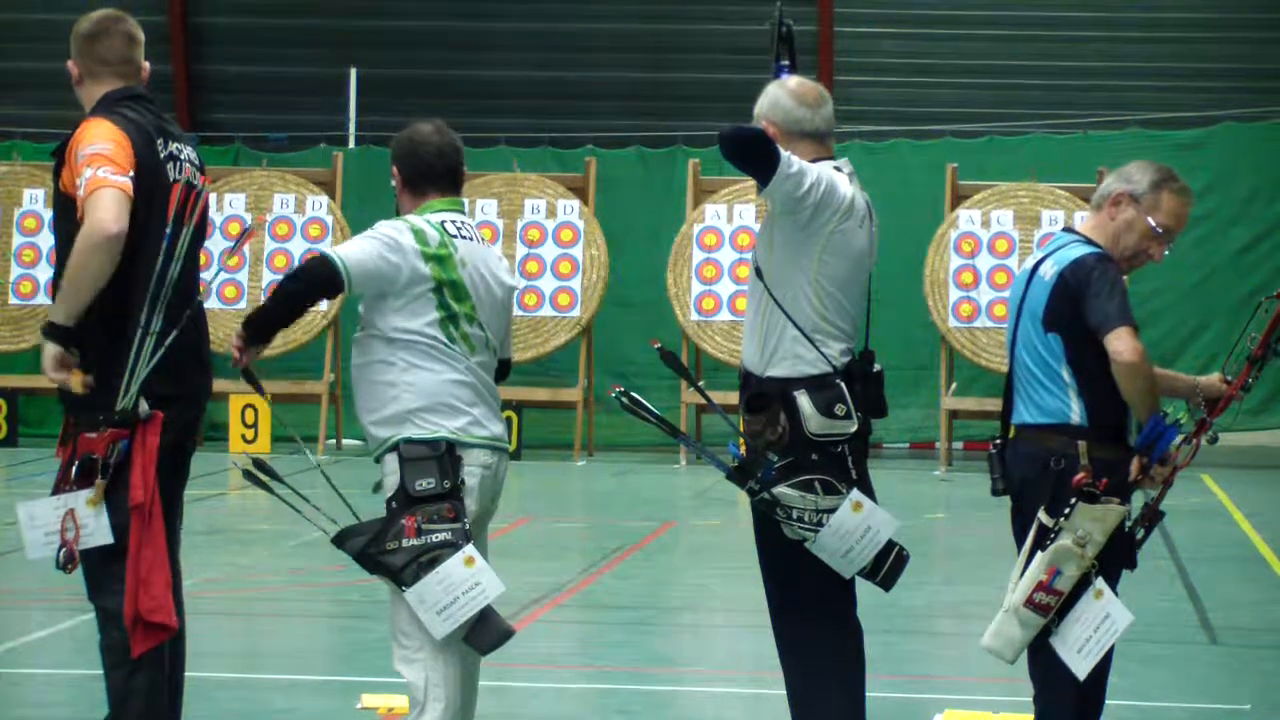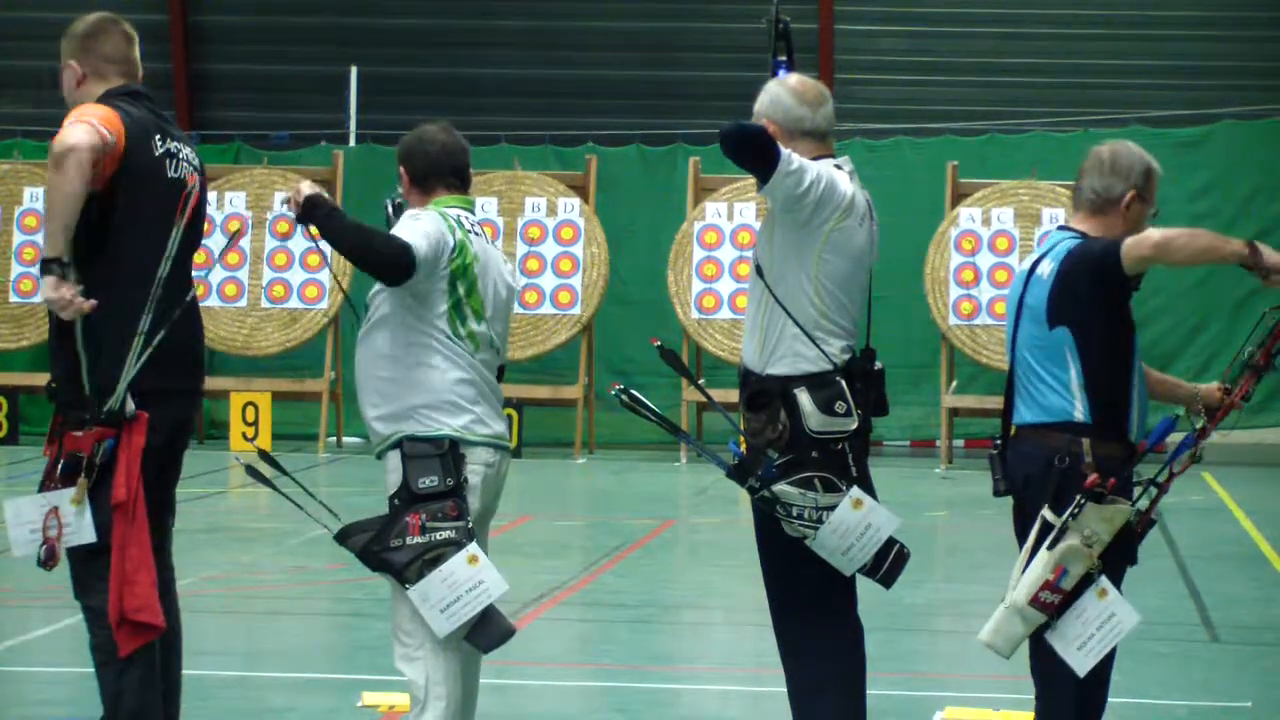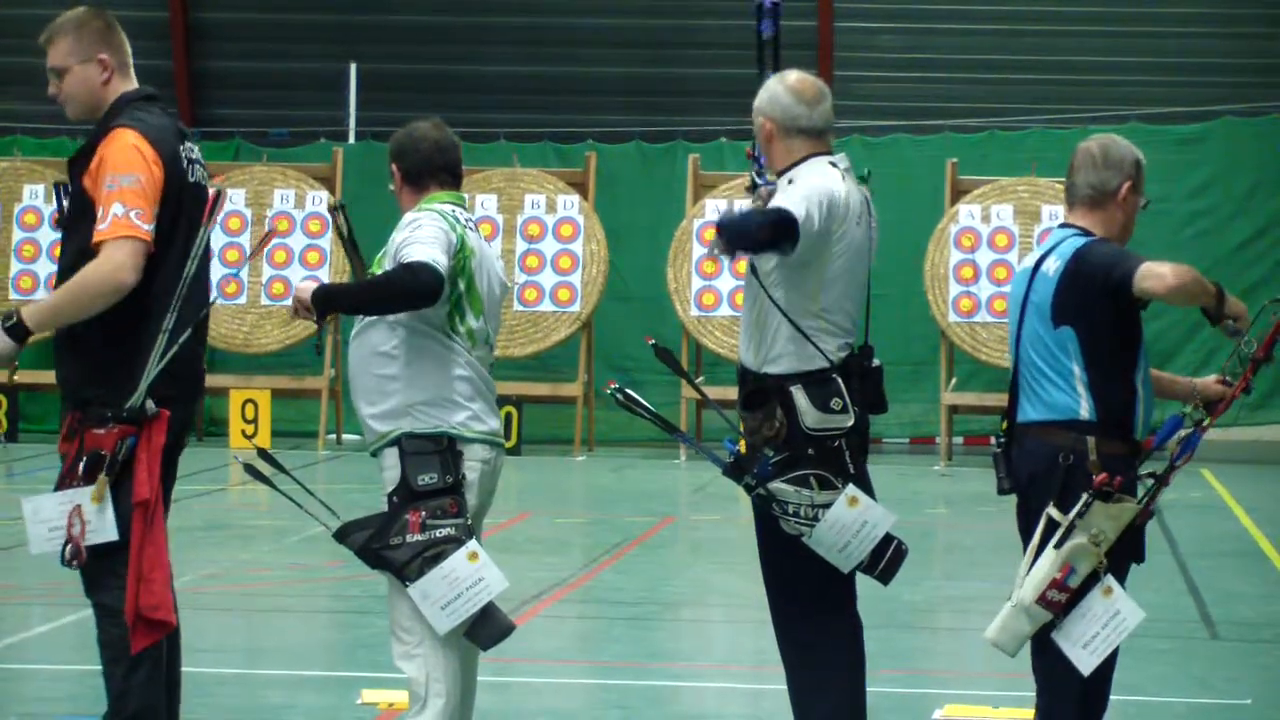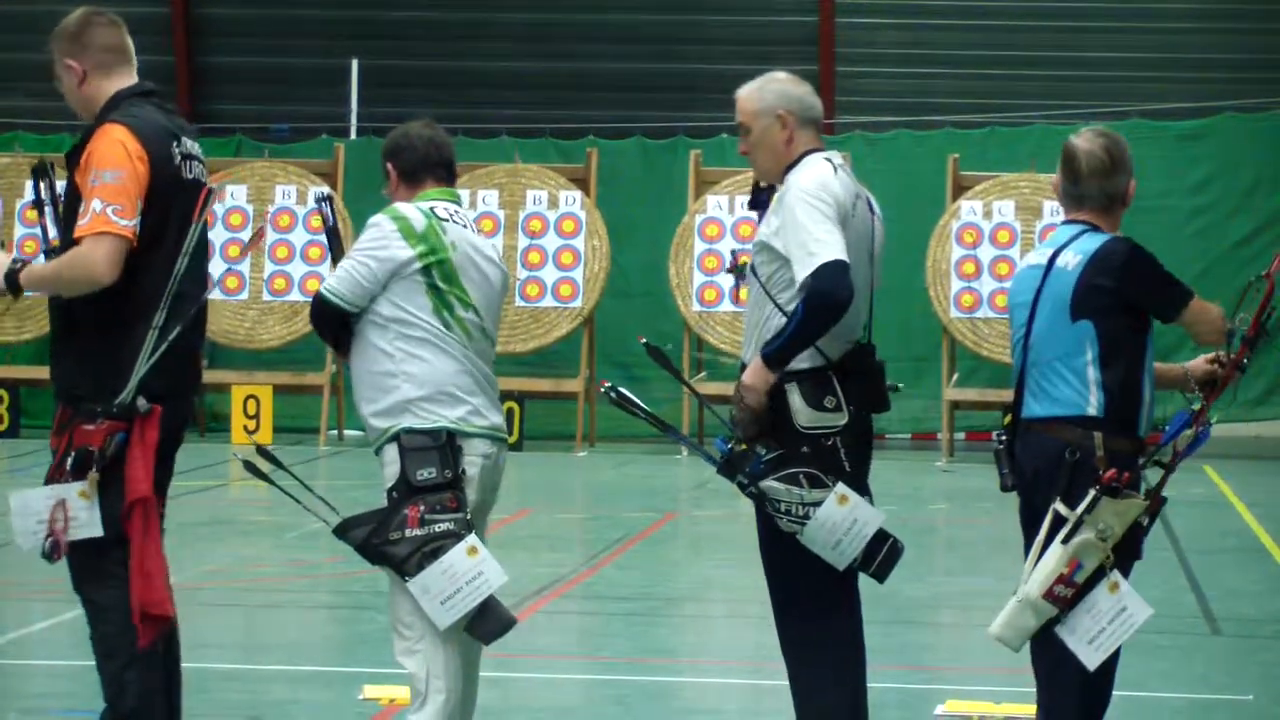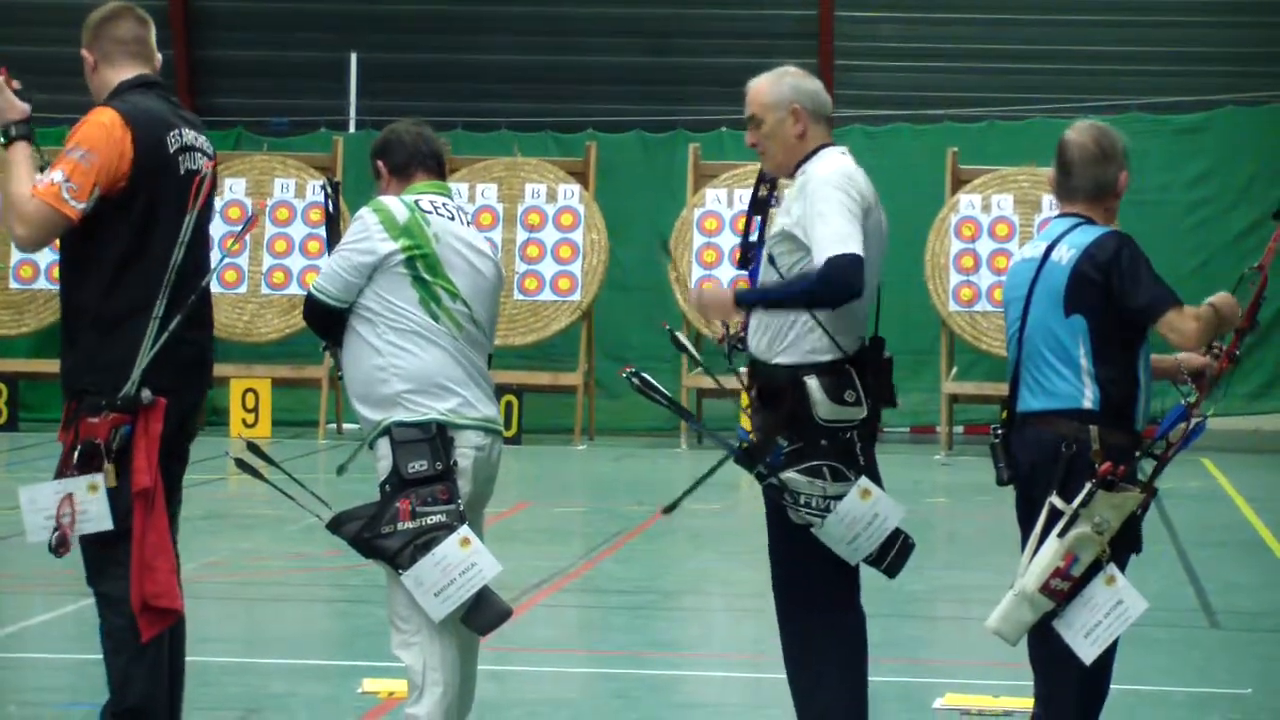
dt=1s
person 1, frame 1
left shoulder: (102, 134)
right shoulder: (174, 141)
left elbow: (105, 227)
left wrist: (59, 328)
left hip: (123, 389)
right hip: (174, 380)
left knee: (122, 571)
right knee: (151, 561)
person 1, frame 2
left shoulder: (100, 118)
right shoulder: (179, 145)
left elbow: (72, 149)
left wrist: (54, 262)
left hip: (114, 387)
right hip: (168, 380)
left knee: (109, 571)
right knee: (147, 562)
person 1, frame 3
left shoulder: (126, 141)
right shoulder: (169, 135)
left elbow: (118, 268)
left hip: (124, 394)
right hip: (154, 387)
left knee: (119, 573)
right knee: (139, 566)
person 1, frame 4
left shoulder: (116, 138)
right shoulder: (176, 134)
left elbow: (99, 264)
right wrist: (73, 212)
left hip: (116, 390)
right hip: (156, 381)
left knee: (107, 567)
right knee: (133, 559)
person 1, frame 5
left shoulder: (111, 124)
right shoulder: (191, 132)
left hip: (122, 380)
right hip: (175, 373)
left knee: (122, 561)
right knee: (149, 553)
person 2, frame 1
left shoulder: (816, 189)
right shoulder: (842, 192)
left elbow: (737, 142)
left wrist: (766, 140)
left hip: (803, 420)
right hip: (814, 409)
left knee: (812, 601)
right knee: (809, 597)
person 2, frame 2
left shoulder: (818, 189)
right shoulder: (844, 190)
left elbow: (739, 139)
left wrist: (762, 137)
left hip: (804, 421)
right hip: (816, 410)
left knee: (813, 599)
right knee: (811, 595)
person 2, frame 3
left shoulder: (813, 186)
right shoulder: (840, 184)
left elbow: (772, 229)
left wrist: (731, 229)
left hip: (801, 416)
right hip: (820, 408)
left knee: (810, 593)
right knee: (815, 591)
person 2, frame 4
left shoulder: (807, 183)
right shoulder: (846, 185)
left elbow: (830, 291)
left wrist: (767, 362)
left hip: (807, 413)
right hip: (829, 407)
left knee: (809, 589)
right knee: (821, 586)
person 2, frame 5
left shoulder: (829, 175)
right shoulder: (824, 179)
left elbow: (841, 279)
left wrist: (741, 299)
left hip: (817, 409)
right hip: (812, 404)
left knee: (814, 582)
right knee: (810, 581)
person 3, frame 1
left shoulder: (404, 239)
right shoulder: (491, 256)
left elbow: (312, 279)
left wrist: (254, 331)
right hip: (478, 451)
left knee: (424, 623)
person 3, frame 2
left shoulder: (433, 226)
right shoulder: (490, 254)
left elbow: (391, 258)
left wrist: (315, 206)
right hip: (473, 447)
left knee: (426, 619)
person 3, frame 3
left shoulder: (429, 222)
right shoulder: (477, 241)
left elbow: (420, 284)
left wrist: (324, 297)
right hip: (464, 444)
left knee: (424, 614)
person 3, frame 4
left shoulder: (400, 223)
right shoulder: (483, 245)
left elbow: (327, 312)
left wrist: (357, 344)
right wrist: (386, 338)
right hip: (475, 441)
left knee: (424, 612)
person 3, frame 5
left shoulder: (385, 217)
right shoulder: (479, 241)
left elbow: (319, 309)
left wrist: (361, 339)
right hip: (475, 434)
left knee: (422, 608)
person 4, frame 1
left shoulder: (1049, 259)
right shoulder: (1090, 266)
right elbow: (1126, 356)
left wrist: (1194, 388)
left hip: (1041, 460)
right hip: (1075, 469)
left knee: (1057, 615)
person 4, frame 2
left shoulder: (1053, 259)
right shoulder: (1084, 261)
right elbow: (1156, 244)
left wrist: (1192, 395)
left hip: (1051, 462)
right hip: (1077, 468)
left knee: (1065, 612)
person 4, frame 3
left shoulder: (1046, 259)
right shoulder: (1090, 259)
right elbow: (1167, 279)
left wrist: (1190, 389)
right wrist: (1219, 300)
left hip: (1049, 458)
right hip: (1083, 465)
left knee: (1065, 611)
person 4, frame 4
left shoulder: (1033, 263)
right shoulder: (1115, 258)
right elbow: (1210, 326)
left wrist: (1182, 375)
right wrist: (1216, 331)
left hip: (1042, 450)
right hip: (1089, 459)
person 4, frame 5
left shoulder: (1028, 255)
right shoulder: (1107, 250)
right elbow: (1187, 330)
left wrist: (1174, 367)
right wrist: (1220, 310)
left hip: (1037, 443)
right hip: (1085, 453)
